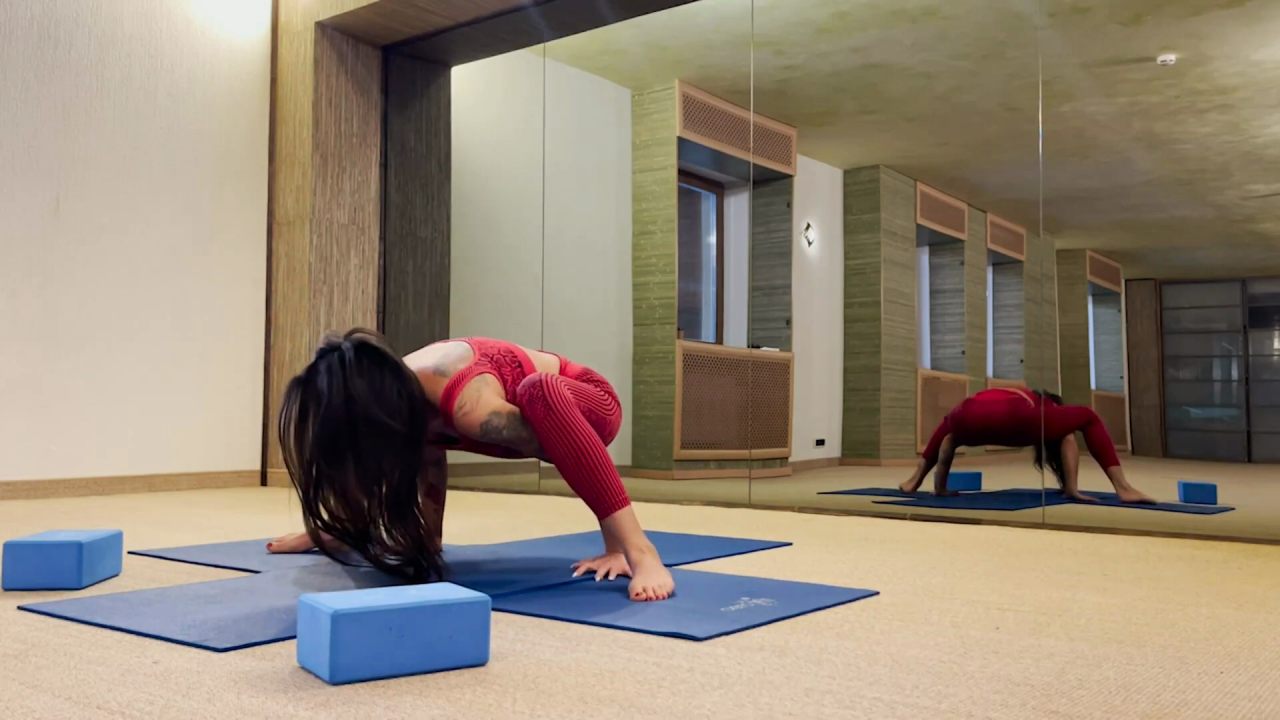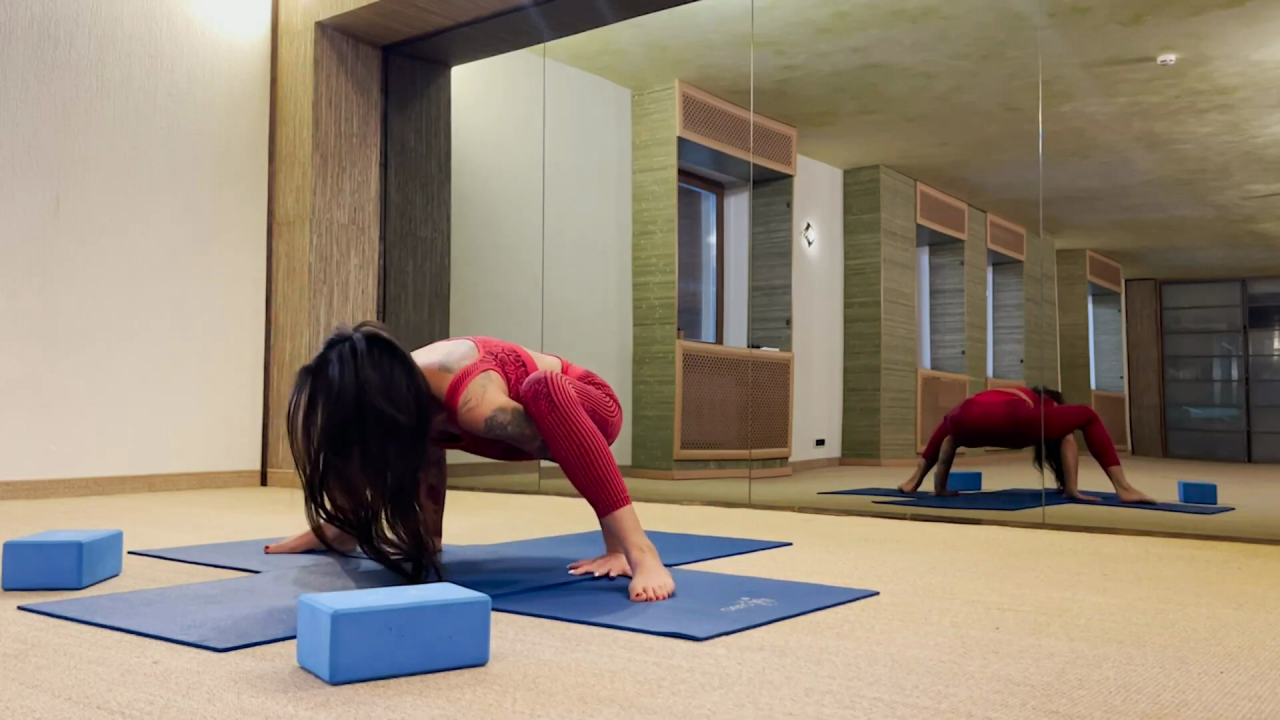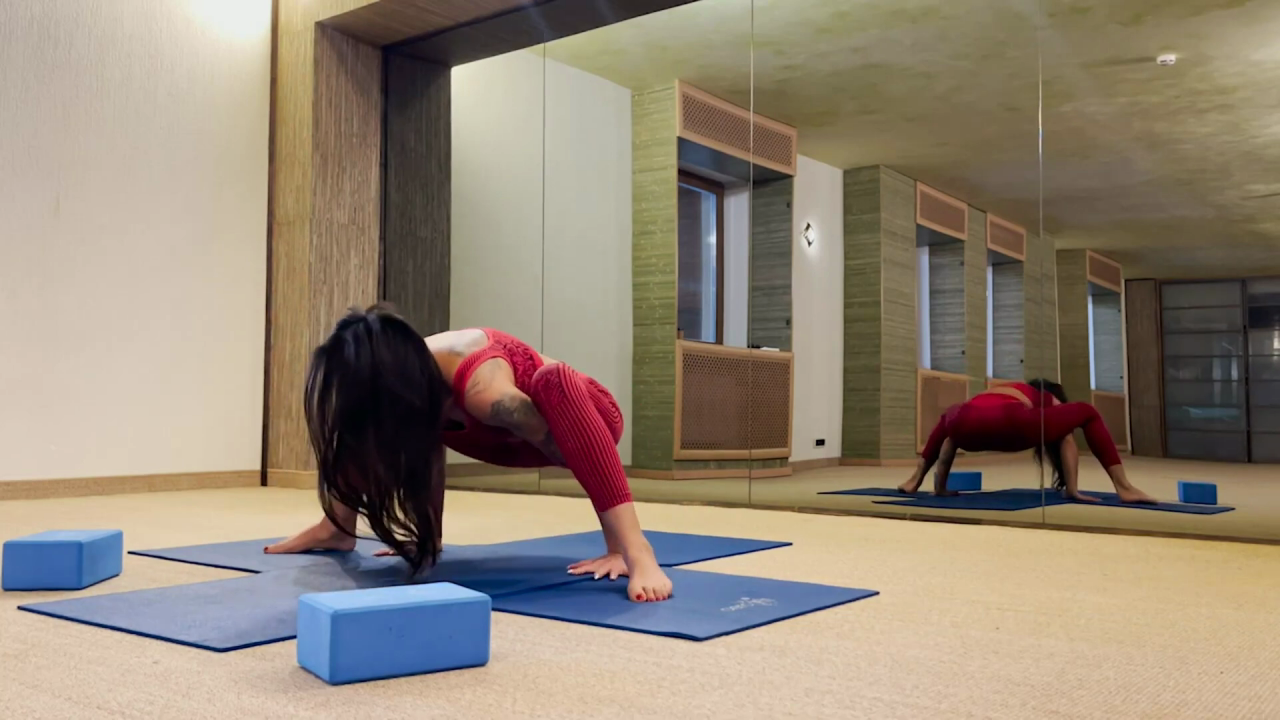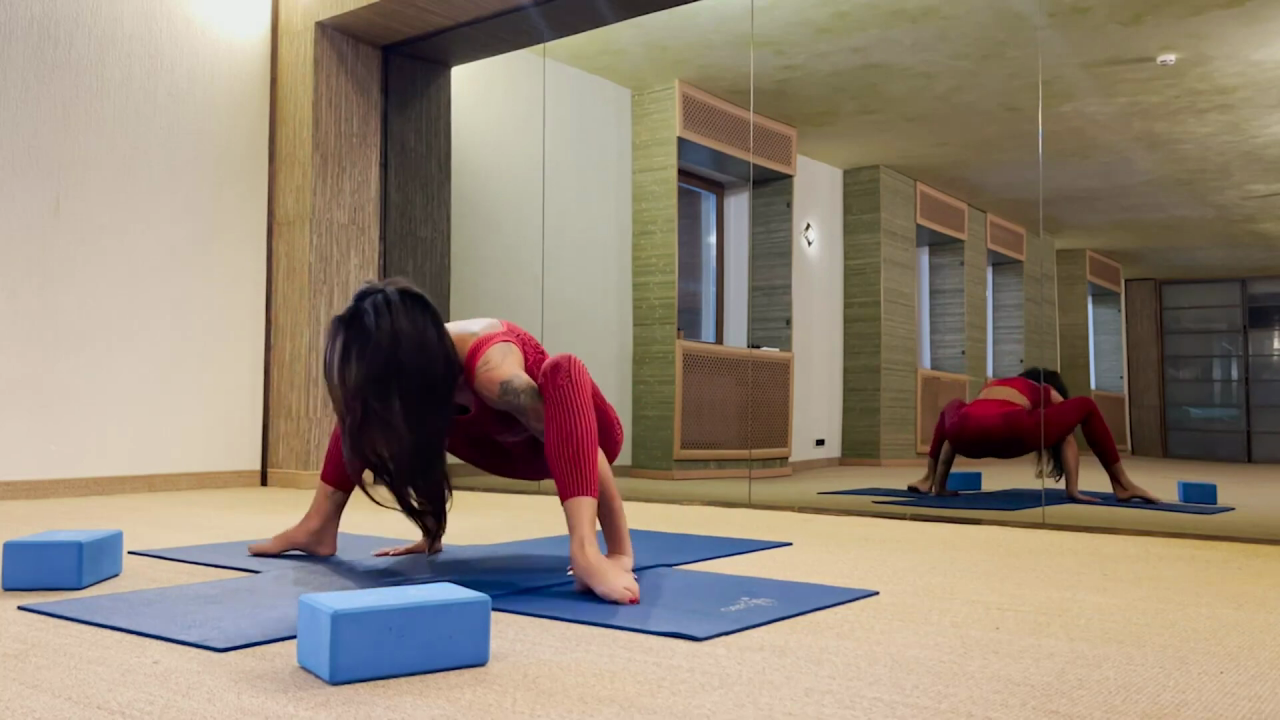
dt=0.2s
person 1, frame 1
left shoulder: (469, 406)
right shoulder: (395, 392)
left elbow: (566, 453)
right elbow: (430, 453)
left wrist: (623, 549)
right wrist: (430, 535)
left hip: (585, 406)
right hip: (533, 418)
left knee: (539, 393)
left ankle: (639, 551)
right ankle: (339, 533)
person 1, frame 2
left shoulder: (475, 402)
right shoulder: (403, 392)
right elbow: (429, 457)
left wrist: (624, 550)
right wrist: (430, 536)
left hip: (585, 411)
right hip: (533, 420)
left knee: (544, 391)
left ankle: (641, 553)
right ankle: (341, 531)
person 1, frame 3
left shoulder: (482, 387)
right shoulder: (408, 382)
left elbow: (581, 454)
right elbow: (425, 454)
left wrist: (628, 550)
right wrist: (429, 537)
left hip: (580, 422)
left knee: (554, 382)
left ankle: (636, 554)
right ankle: (337, 528)
person 1, frame 4
left shoulder: (493, 369)
right shoulder: (412, 370)
left elbow: (589, 455)
right elbow: (421, 450)
left wrist: (620, 553)
right wrist: (430, 536)
left hip: (571, 442)
right hip: (508, 446)
left knee: (562, 372)
right knee: (369, 399)
left ankle: (586, 550)
right ankle: (319, 528)
person 2, frame 1
right shoulder: (1047, 408)
left elbow: (948, 439)
right elbow: (1067, 438)
left wrist: (940, 486)
right wrist: (1072, 488)
left hip: (970, 419)
right hip: (1012, 418)
left knee: (951, 422)
right knee: (1088, 418)
left ankle: (914, 481)
right ankle: (1122, 488)
person 2, frame 2
right shoulder: (1051, 407)
left elbow: (949, 439)
right elbow: (1067, 438)
left wrist: (940, 486)
right wrist: (1072, 488)
left hip: (968, 421)
right hip: (1011, 419)
left knee: (951, 421)
right knee: (1087, 417)
left ankle: (914, 481)
right ankle: (1123, 488)
person 2, frame 3
left shoulder: (996, 388)
right shoulder: (1051, 401)
left elbow: (949, 437)
right elbow: (1067, 438)
left wrist: (940, 486)
right wrist: (1072, 489)
left hip: (968, 424)
right hip: (1010, 423)
left knee: (954, 415)
right knee: (1086, 413)
left ankle: (916, 481)
right ankle: (1123, 488)
person 2, frame 4
left shoulder: (994, 385)
right shoulder: (1051, 394)
right elbow: (1067, 437)
left wrist: (939, 486)
right wrist: (1072, 489)
left hip: (967, 431)
right hip: (1009, 430)
left knee: (954, 407)
right knee: (1085, 407)
left ankle: (927, 480)
right ankle: (1121, 486)
